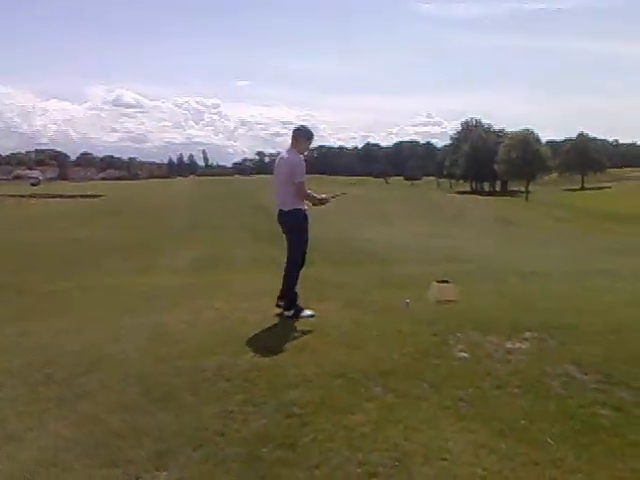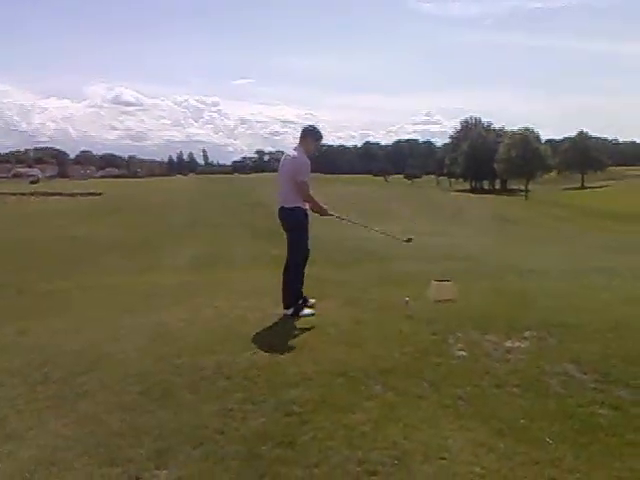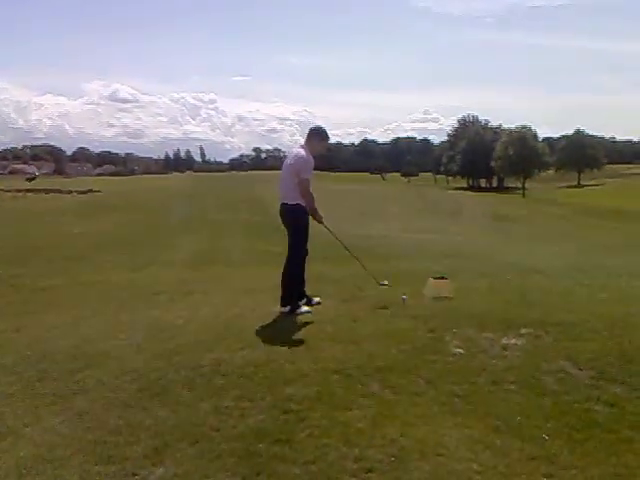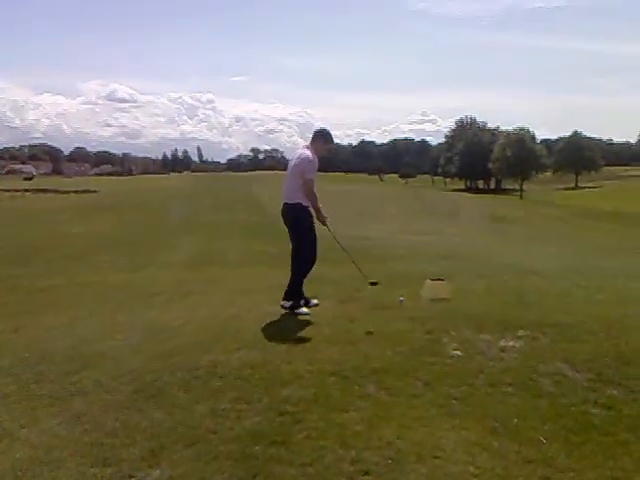
dt=0.2s
person 1, frame 1
left shoulder: (282, 158)
right shoulder: (297, 161)
right elbow: (301, 193)
left wrist: (312, 198)
right wrist: (318, 199)
left hip: (285, 212)
right hip: (295, 214)
left knee: (294, 257)
right knee: (296, 259)
left ankle: (284, 298)
right ankle: (291, 307)
person 1, frame 2
left shoulder: (289, 156)
right shoulder: (301, 160)
right elbow: (304, 192)
left wrist: (312, 205)
right wrist: (319, 207)
left hip: (287, 210)
right hip: (295, 213)
left knee: (300, 255)
right knee: (296, 258)
left ankle: (297, 297)
right ankle: (290, 305)
person 1, frame 3
left shoulder: (294, 154)
right shoulder: (306, 158)
right elbow: (305, 191)
left wrist: (310, 210)
right wrist: (315, 212)
left hip: (288, 207)
right hip: (295, 209)
left knee: (299, 254)
right knee: (296, 256)
left ankle: (300, 295)
right ankle: (288, 303)
person 1, frame 4
left shoulder: (300, 154)
right shoulder: (310, 159)
right elbow: (309, 191)
left wrist: (314, 211)
right wrist: (319, 213)
left hip: (289, 208)
right hip: (298, 210)
left knee: (299, 253)
right knee: (308, 255)
left ankle: (297, 296)
right ankle: (290, 297)
